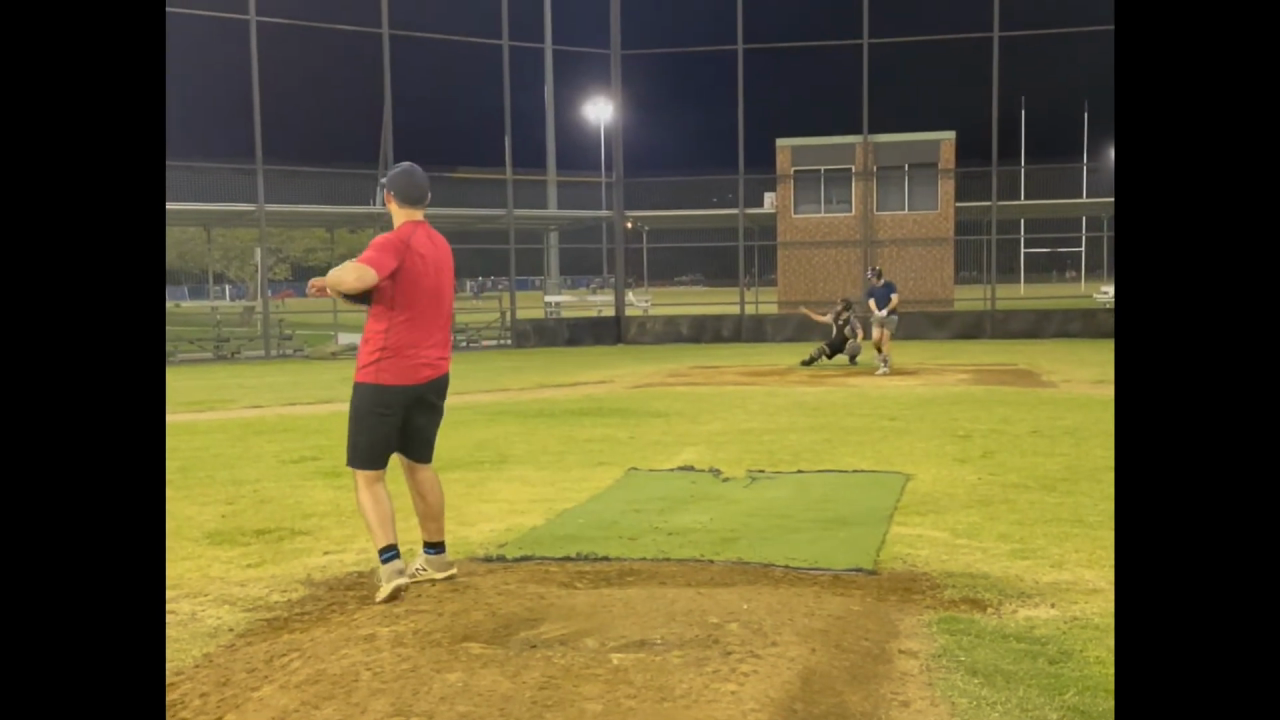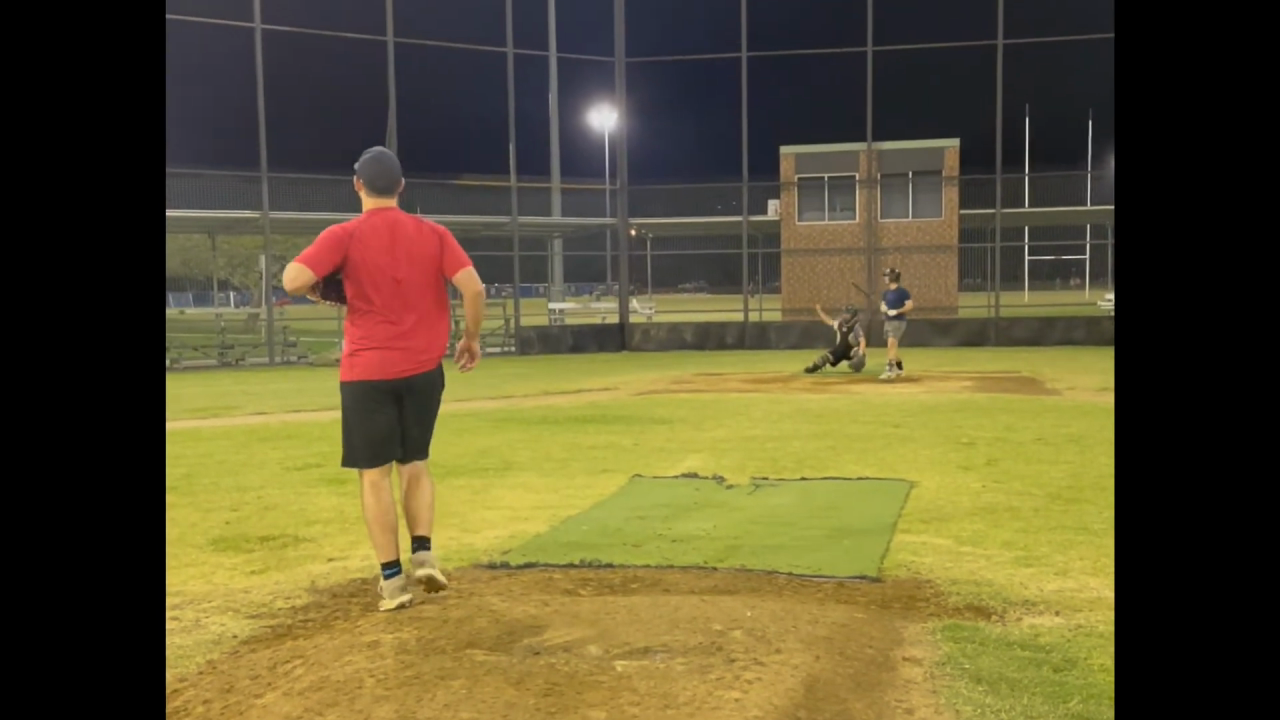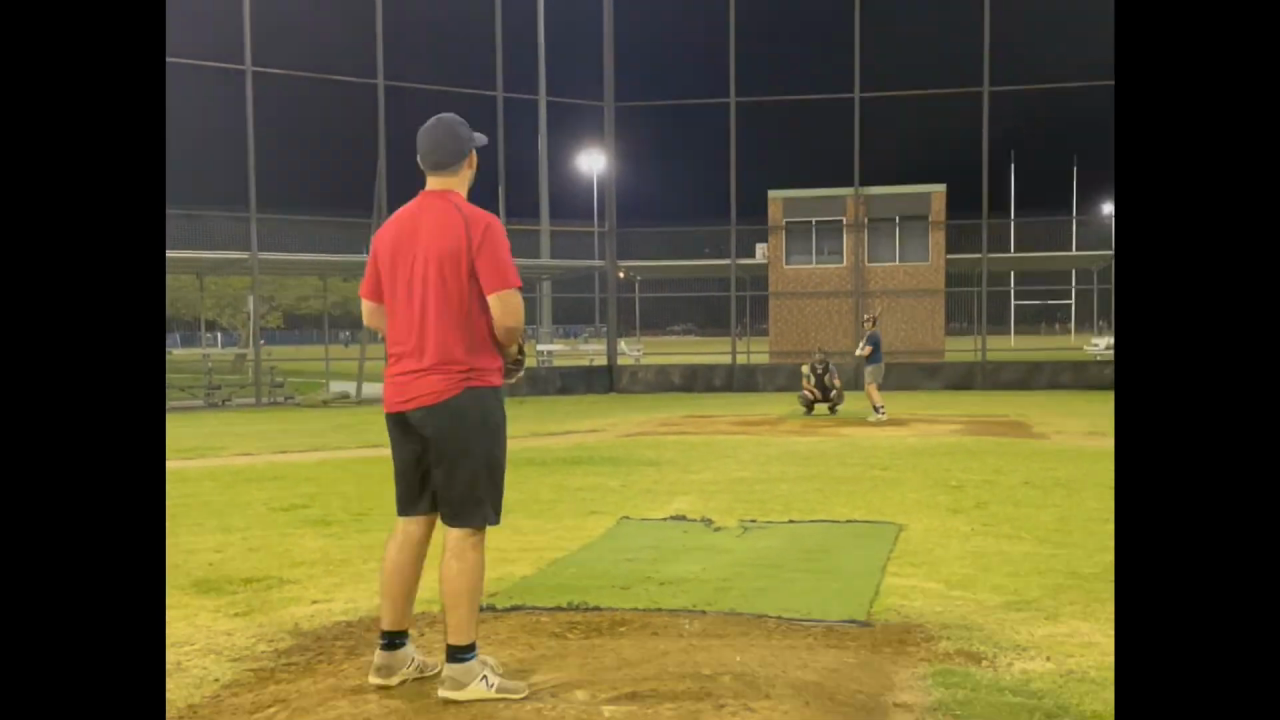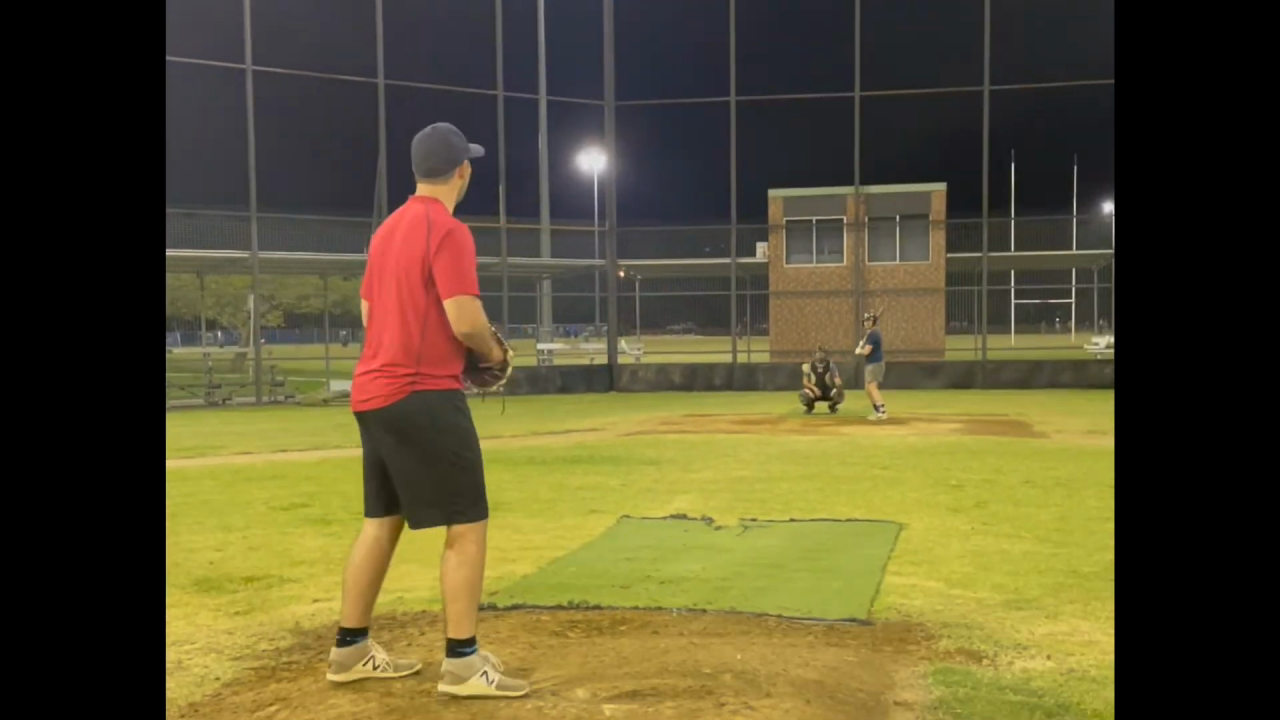
dt=0.4s
person 1, frame 1
left shoulder: (395, 241)
right shoulder: (441, 246)
left elbow: (355, 280)
left wrist: (332, 279)
right wrist: (337, 286)
left hip: (383, 376)
right hip: (432, 376)
left knee: (368, 475)
right knee: (419, 465)
left ankle: (390, 565)
right ankle: (436, 556)
person 1, frame 2
left shoulder: (343, 236)
right shoulder: (433, 234)
left elbow: (293, 281)
right elbow: (473, 289)
left wrist: (321, 276)
right wrist: (471, 337)
left hip: (366, 372)
right hip: (424, 369)
left knee: (375, 474)
right knee: (414, 462)
left ankle: (393, 578)
right ankle: (422, 550)
person 1, frame 3
left shoulder: (390, 230)
right shoulder: (479, 225)
left elbow: (371, 316)
right elbow: (507, 316)
right wrist: (508, 350)
left hip: (403, 395)
right hip: (462, 393)
left knee: (413, 519)
right knee: (465, 527)
left ankle: (393, 653)
right ankle: (461, 665)
person 1, frame 4
left shoulder: (388, 229)
right shoulder: (449, 230)
right elbow: (464, 321)
right wrist: (491, 350)
left hip: (377, 391)
right hip: (423, 393)
left knee: (382, 520)
right knee: (466, 522)
left ankle: (350, 648)
right ankle: (463, 660)
